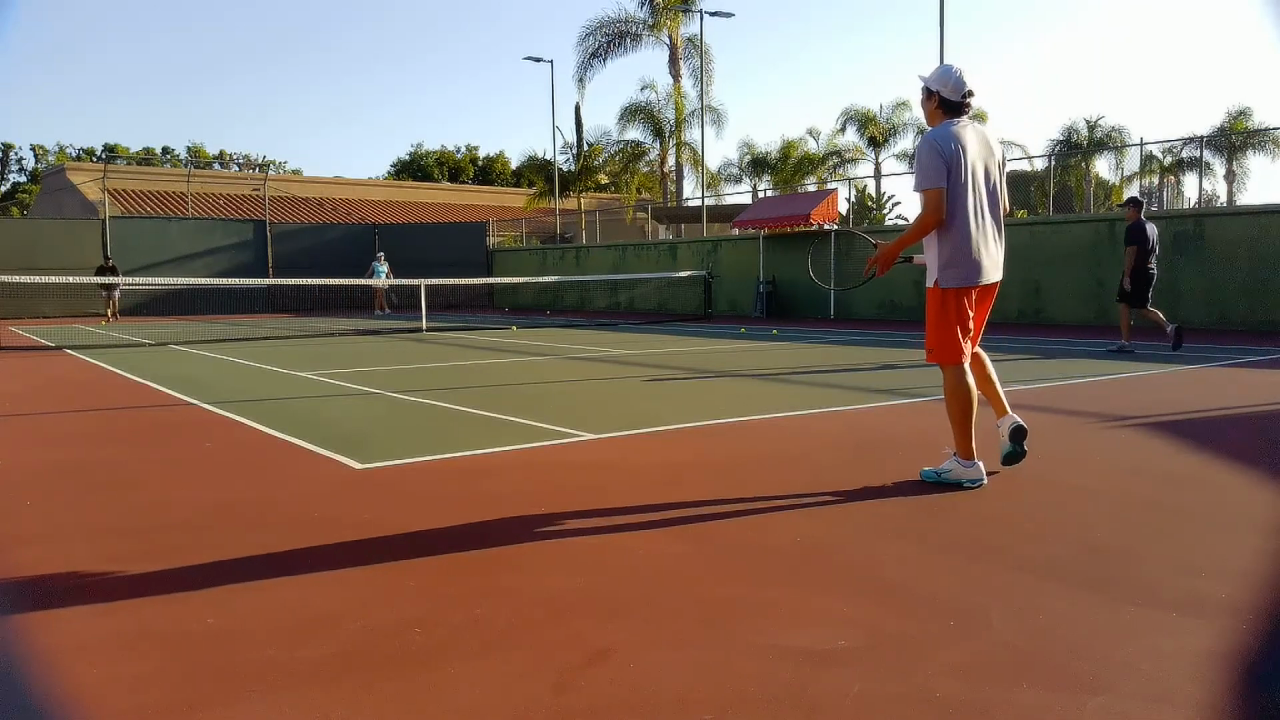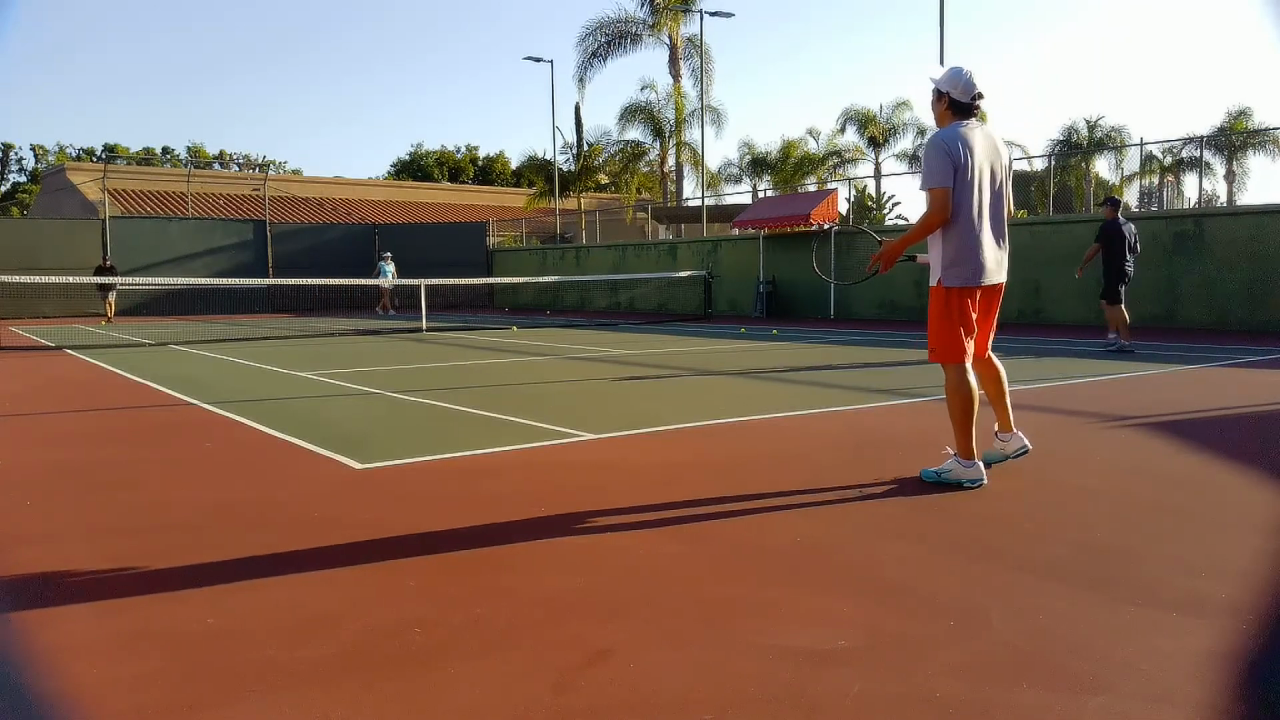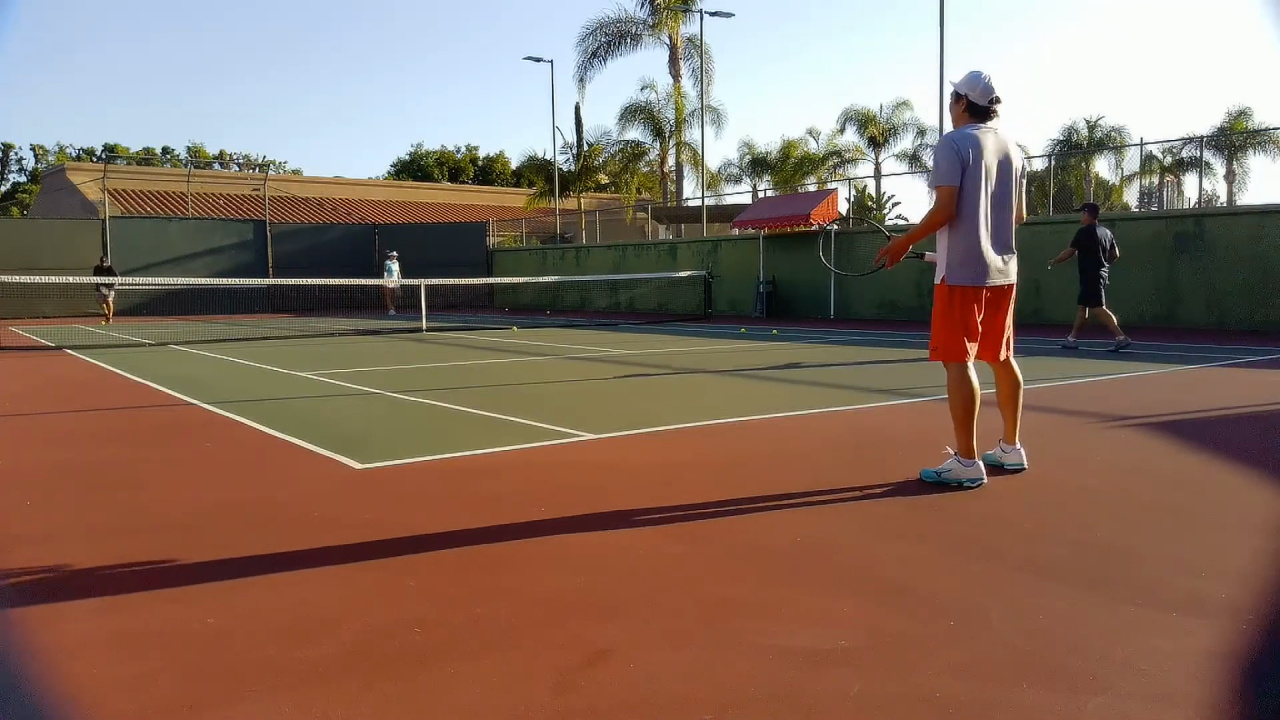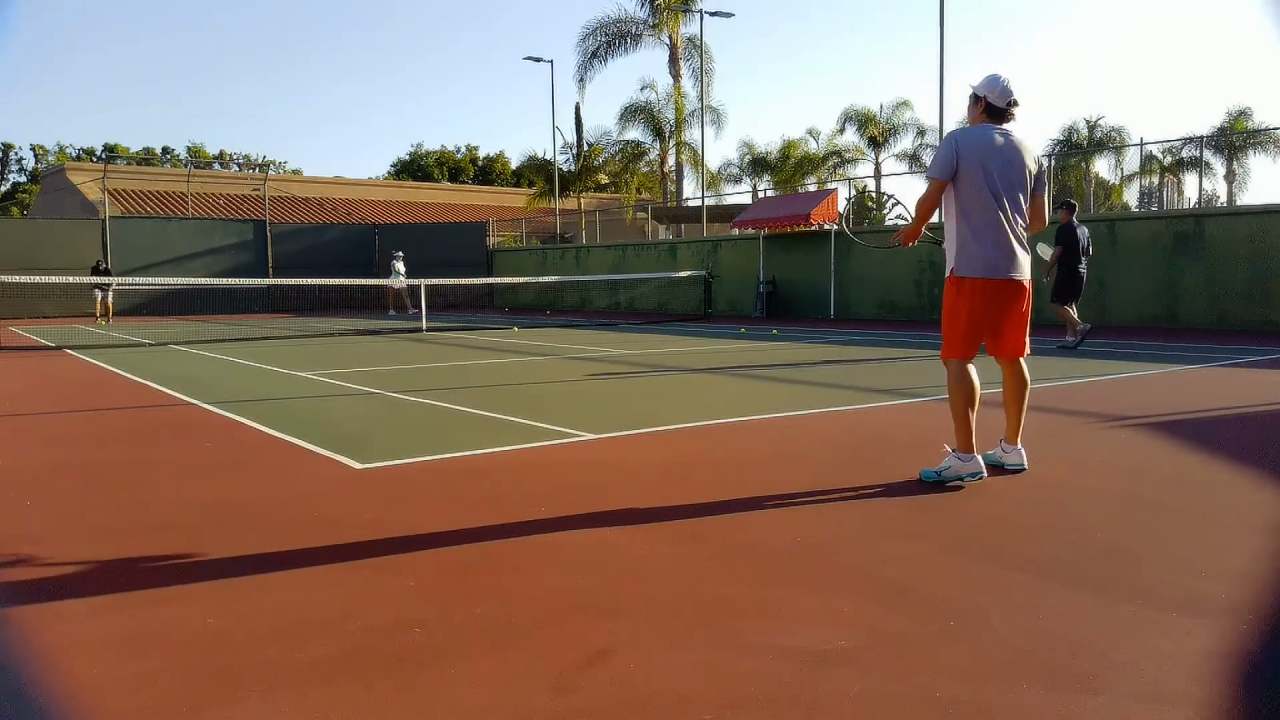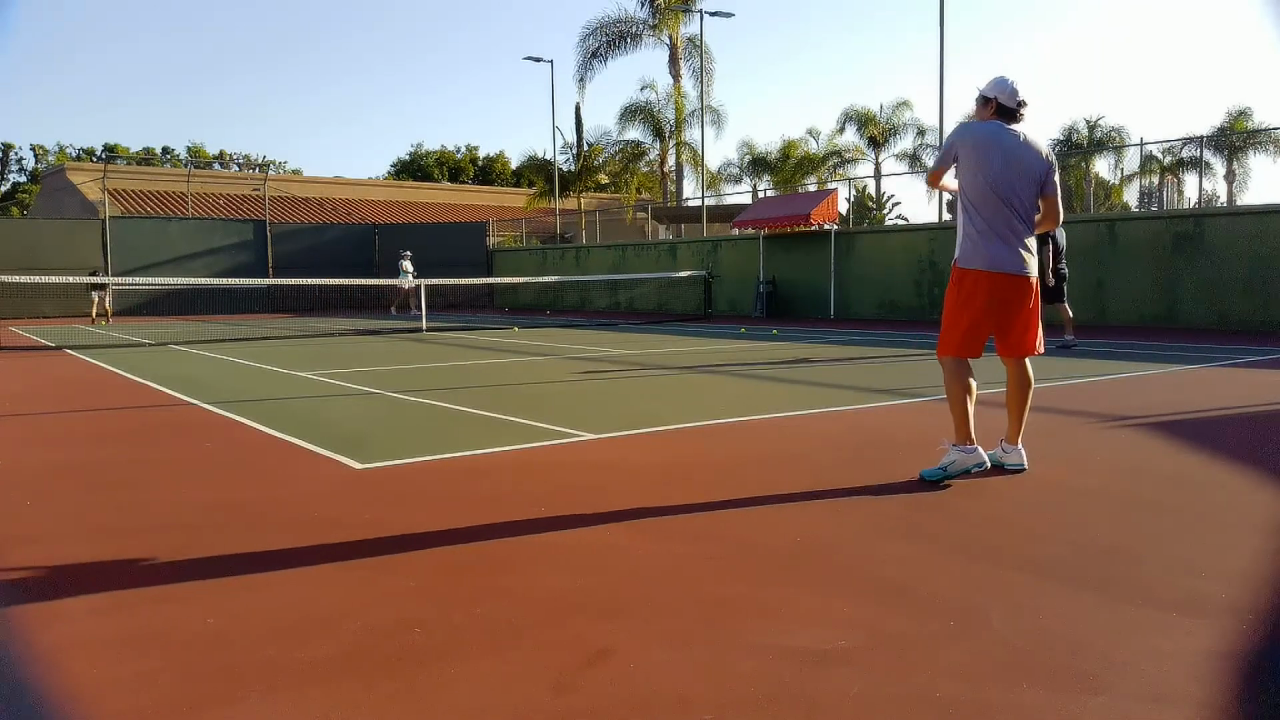
dt=0.2s
person 1, frame 1
left shoulder: (934, 142)
right shoulder: (989, 141)
left elbow: (933, 213)
right elbow: (1002, 206)
left wrist: (893, 249)
left hip: (952, 270)
right hip: (989, 266)
left knee: (954, 362)
right knee: (968, 350)
left ankle: (966, 462)
right ankle: (1008, 420)
person 1, frame 2
left shoulder: (942, 142)
right shoulder: (996, 144)
left elbow: (939, 211)
right elbow: (1006, 208)
left wrist: (897, 246)
left hip: (957, 271)
right hip: (993, 267)
left knee: (956, 362)
right knee: (981, 354)
left ankle: (966, 462)
right ankle: (1009, 436)
person 1, frame 3
left shoulder: (954, 143)
right shoulder: (1012, 150)
left elbow: (944, 210)
right elbow: (1018, 216)
left wrist: (903, 243)
left hip: (962, 273)
right hip: (1003, 271)
left knee: (958, 361)
right knee: (1000, 358)
left ankle: (966, 461)
right ankle: (1011, 447)
person 1, frame 4
left shoulder: (959, 140)
right shoulder: (1028, 153)
left elbow: (930, 200)
right elbow: (1039, 220)
left wrist: (913, 228)
left hip: (971, 269)
right hip: (1015, 269)
left knee: (958, 359)
right knee: (1011, 358)
left ankle: (966, 456)
right ankle: (1011, 447)
person 1, frame 5
left shoulder: (968, 134)
right shoulder: (1041, 153)
left elbow: (934, 177)
right elbow: (1052, 219)
left wrist: (954, 185)
left hip: (976, 266)
right hip: (1022, 268)
left knee: (953, 355)
right knee: (1016, 357)
left ankle: (965, 447)
right ankle: (1012, 447)
